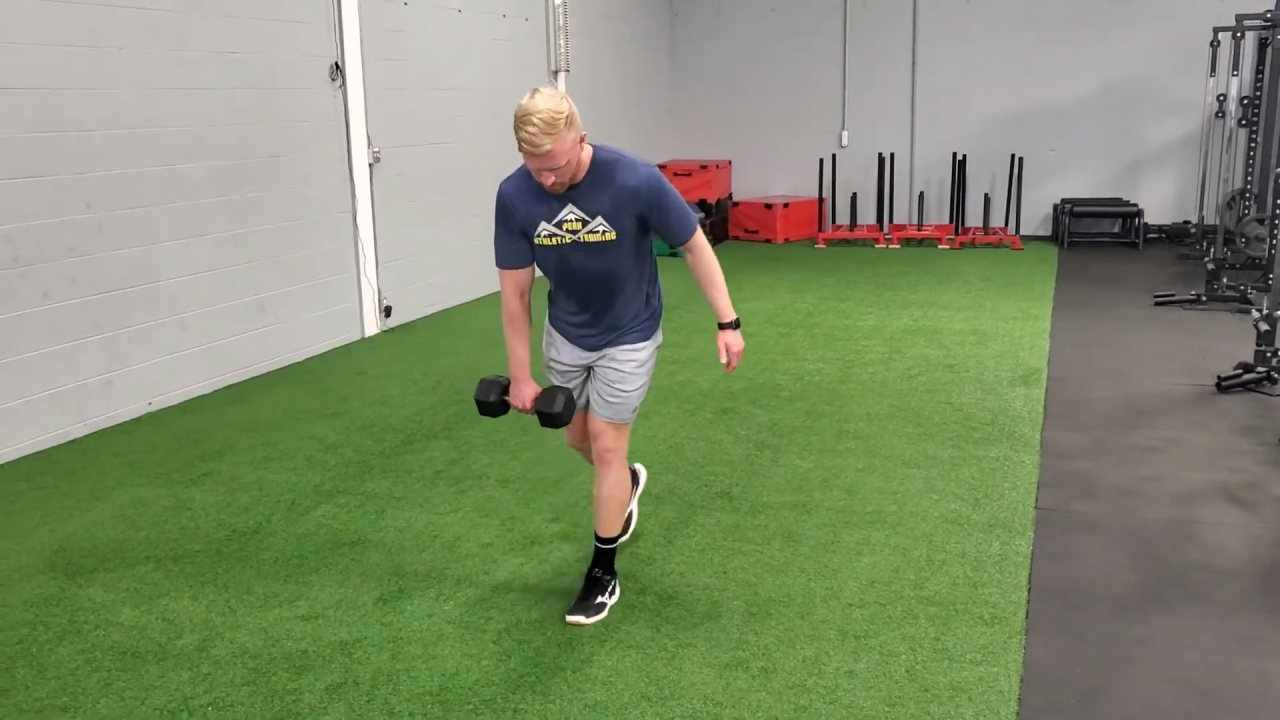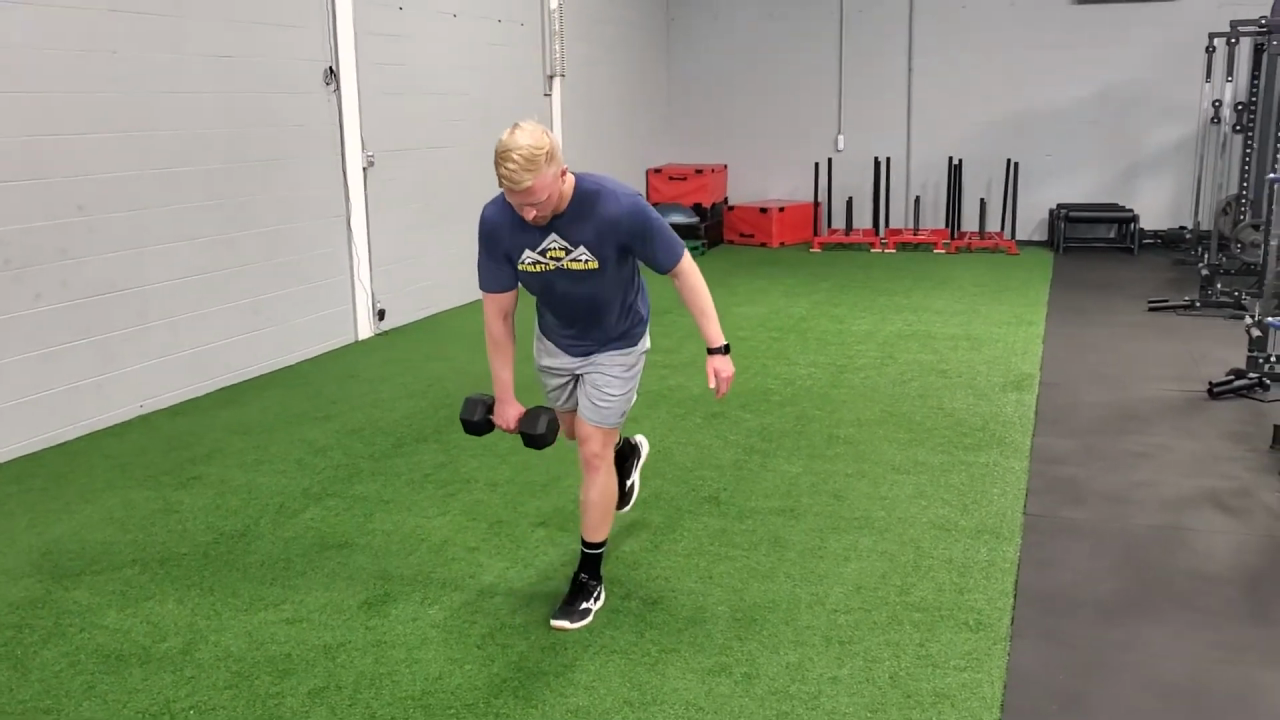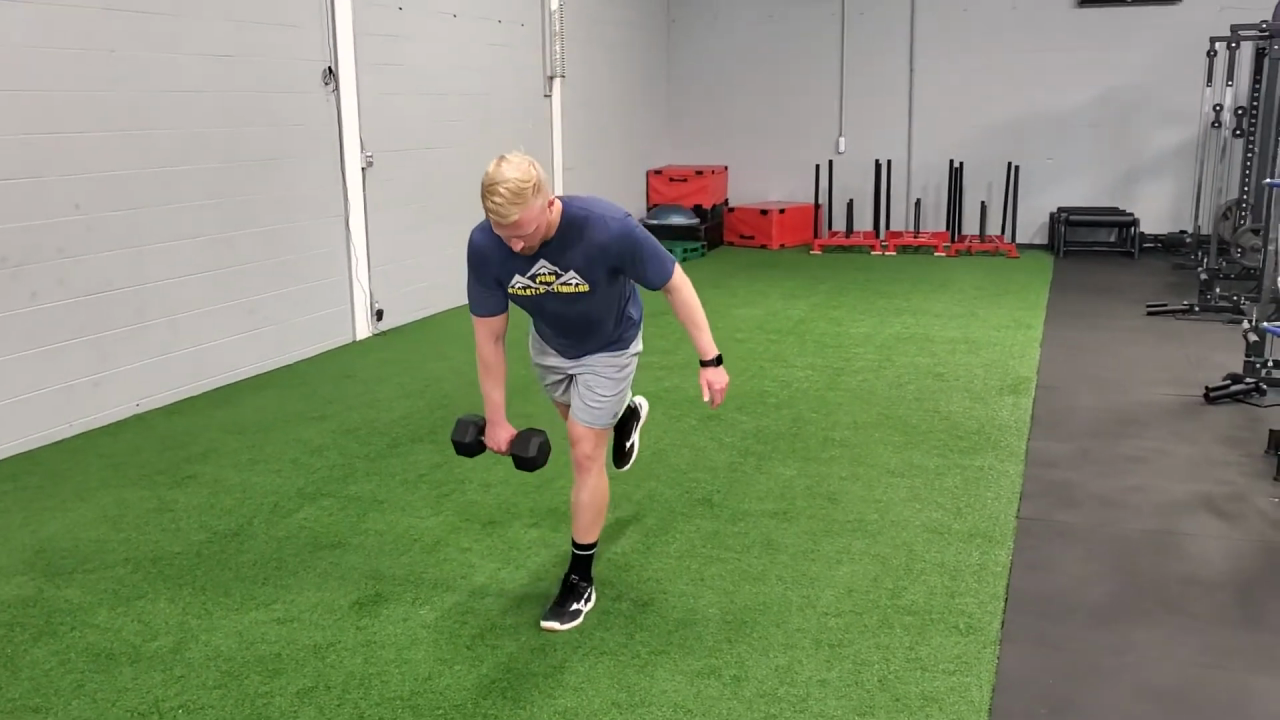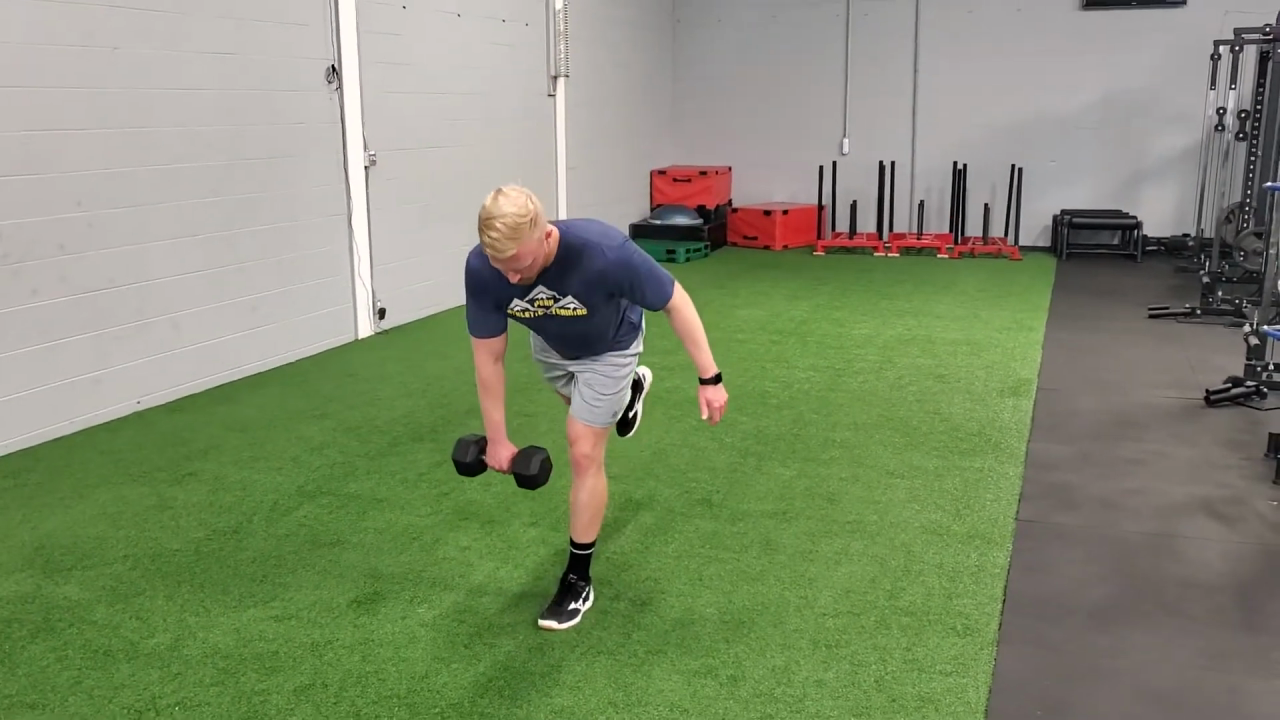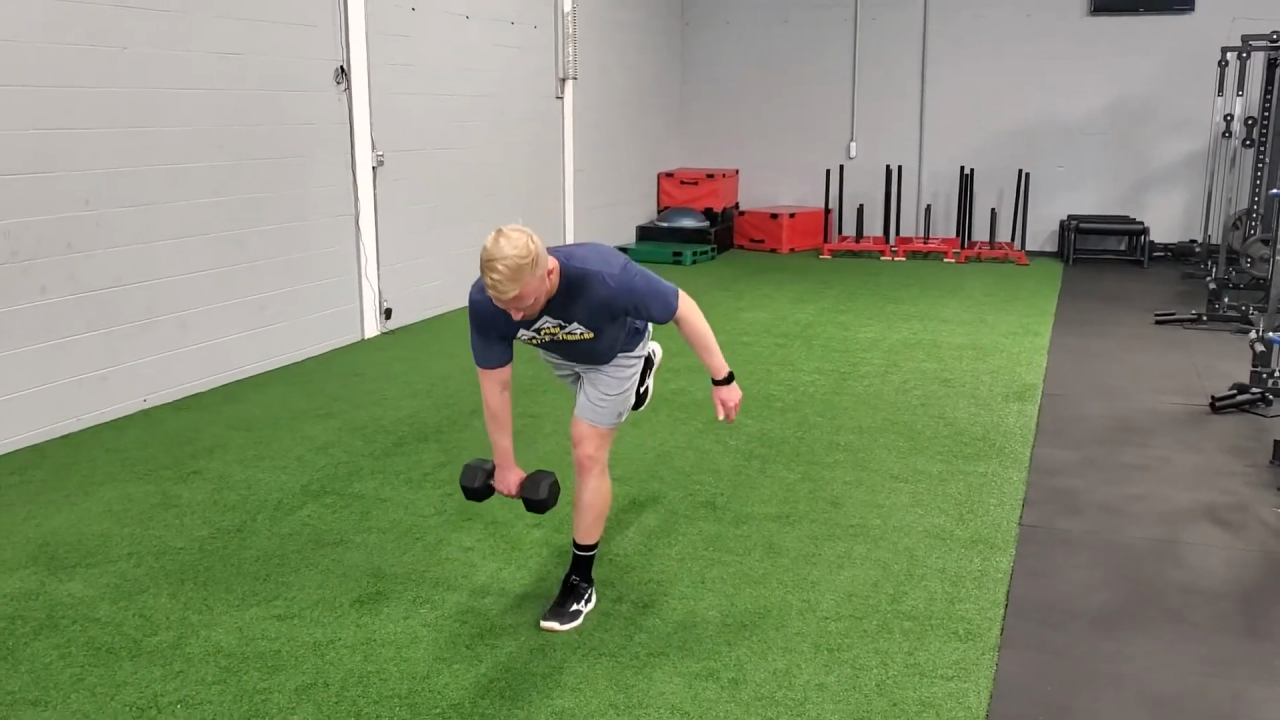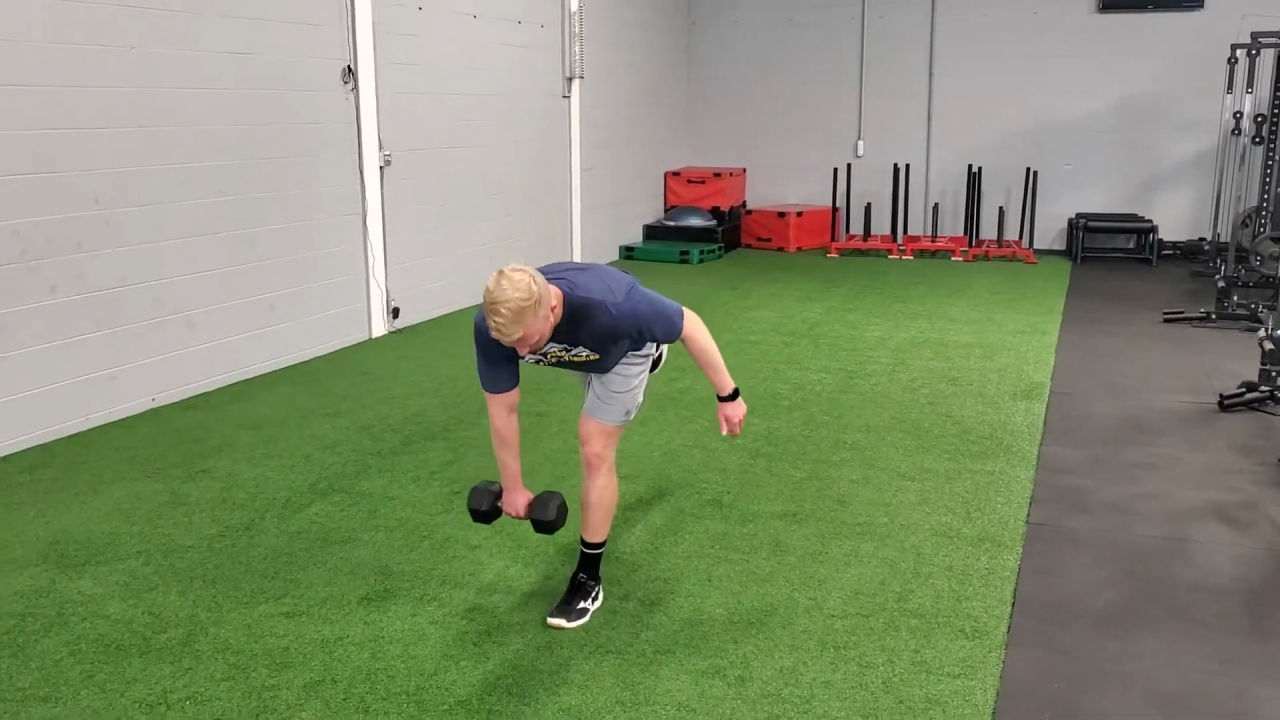
dt=0.3s
person 1, frame 1
left shoulder: (636, 181)
right shoulder: (514, 195)
left elbow: (693, 244)
right elbow: (514, 291)
left wrist: (727, 321)
right wrist: (520, 375)
left hip: (627, 335)
right hip: (565, 334)
left knee: (606, 446)
right knee: (579, 439)
left ankle: (603, 574)
right ankle: (628, 482)
person 1, frame 2
left shoulder: (619, 208)
right shoulder: (496, 221)
left elbow: (682, 269)
right elbow: (498, 314)
left wrist: (717, 347)
right wrist: (505, 397)
left hip: (615, 343)
right hip: (555, 341)
left knee: (592, 453)
right knee: (575, 434)
left ankle: (589, 578)
right ankle: (626, 453)
person 1, frame 3
left shoulder: (607, 228)
right shoulder: (484, 244)
left elbow: (674, 283)
right elbow: (490, 336)
left wrist: (710, 359)
right wrist: (496, 418)
left hip: (607, 345)
right hip: (549, 343)
left knee: (584, 451)
right knee: (574, 422)
left ankle: (580, 579)
right ankle: (624, 416)
person 1, frame 4
left shoulder: (604, 252)
right shoulder: (481, 267)
left elbow: (675, 301)
right elbow: (488, 357)
left wrist: (709, 377)
right wrist: (496, 438)
left hip: (607, 347)
right hip: (550, 345)
left knee: (583, 451)
right knee: (582, 417)
left ankle: (578, 579)
right ankle: (628, 391)
person 1, frame 5
left shoulder: (605, 277)
right shoulder: (485, 300)
left elbow: (681, 308)
right elbow: (496, 385)
left wrist: (722, 378)
right wrist: (505, 463)
left hip: (612, 349)
right hip: (559, 351)
left knee: (587, 453)
left ankle: (580, 580)
right ankle: (642, 367)
person 1, frame 6
left shoulder: (609, 303)
right shoulder: (493, 325)
left elbow: (688, 325)
right elbow: (502, 409)
left wrist: (727, 395)
right wrist: (512, 486)
left hip: (623, 347)
left knee: (595, 449)
left ankle: (588, 578)
right ankle: (650, 348)
